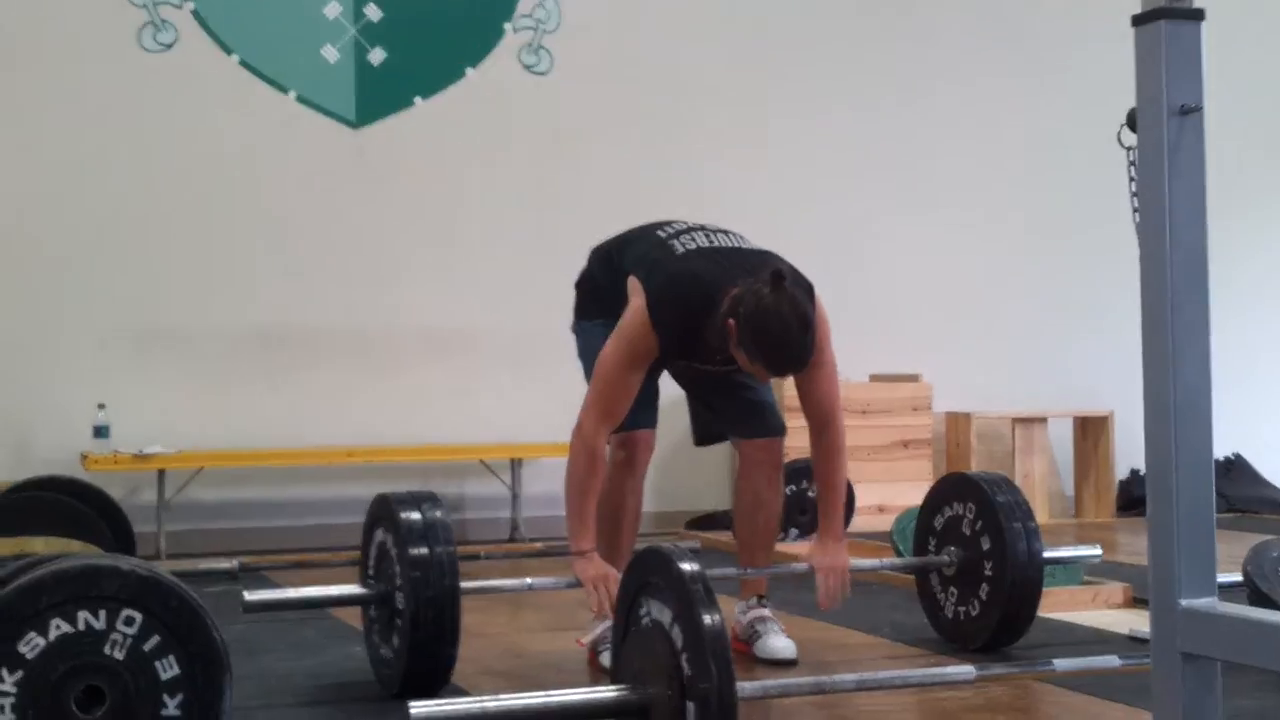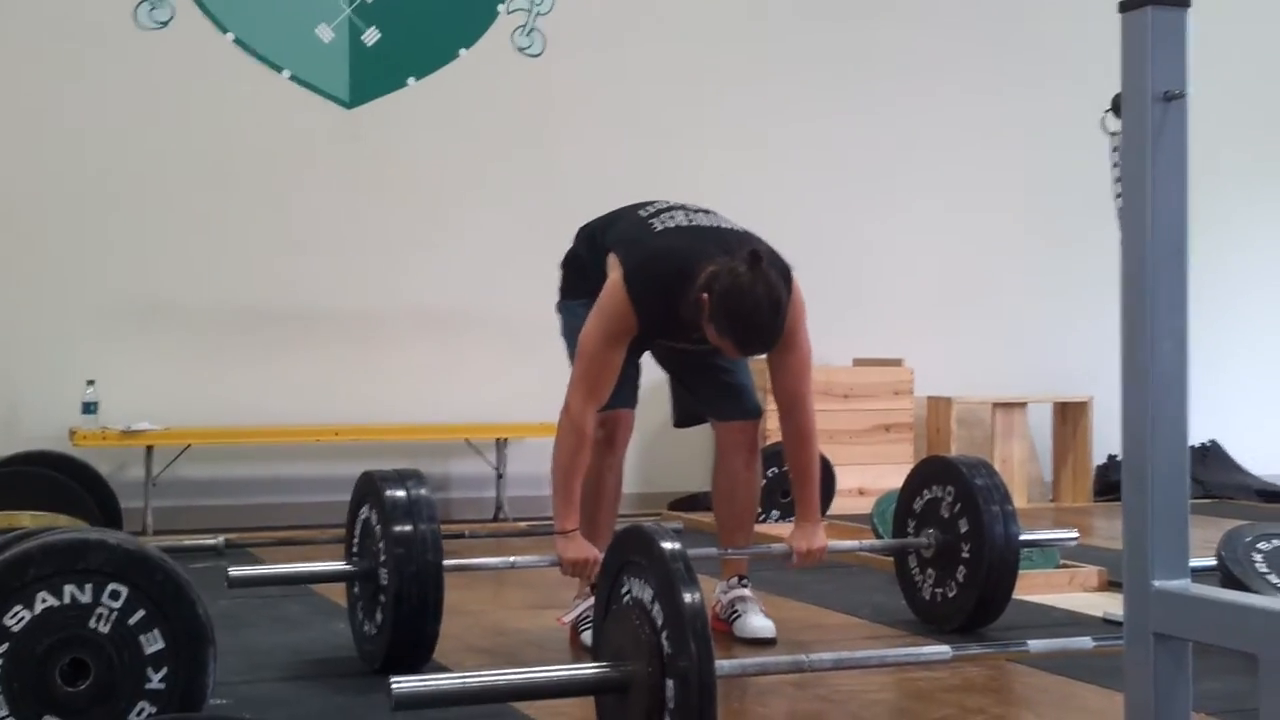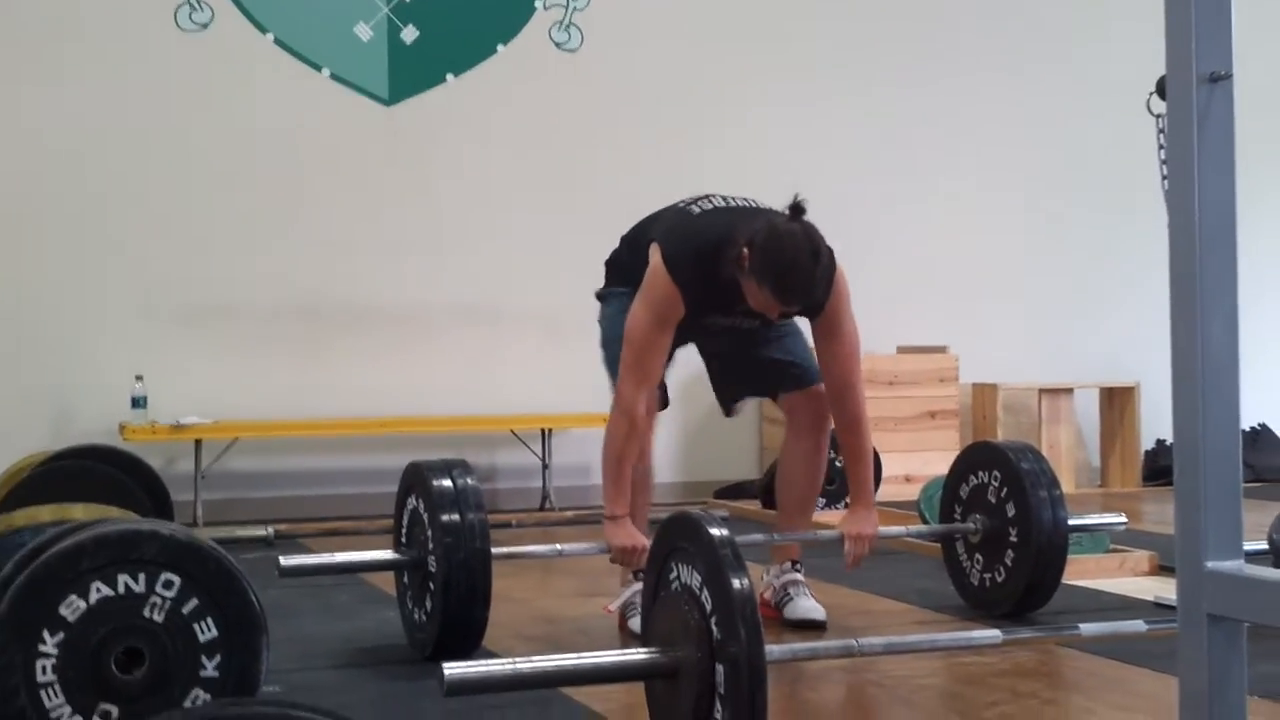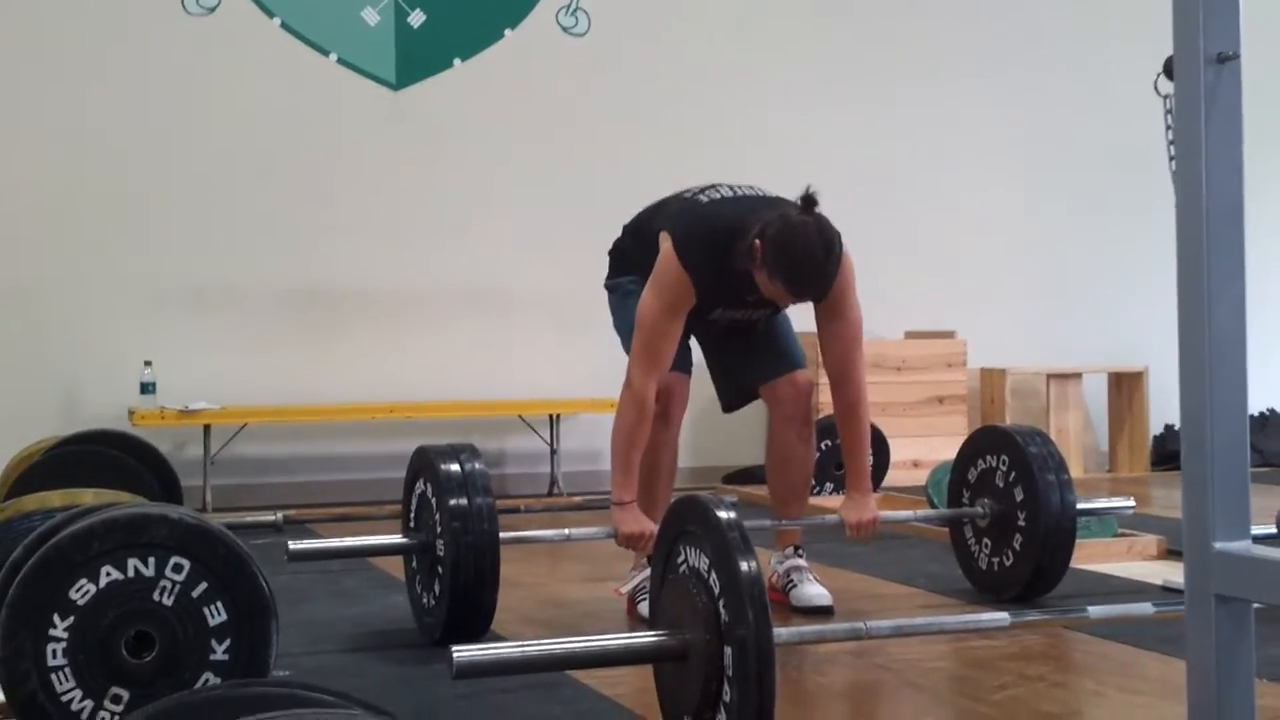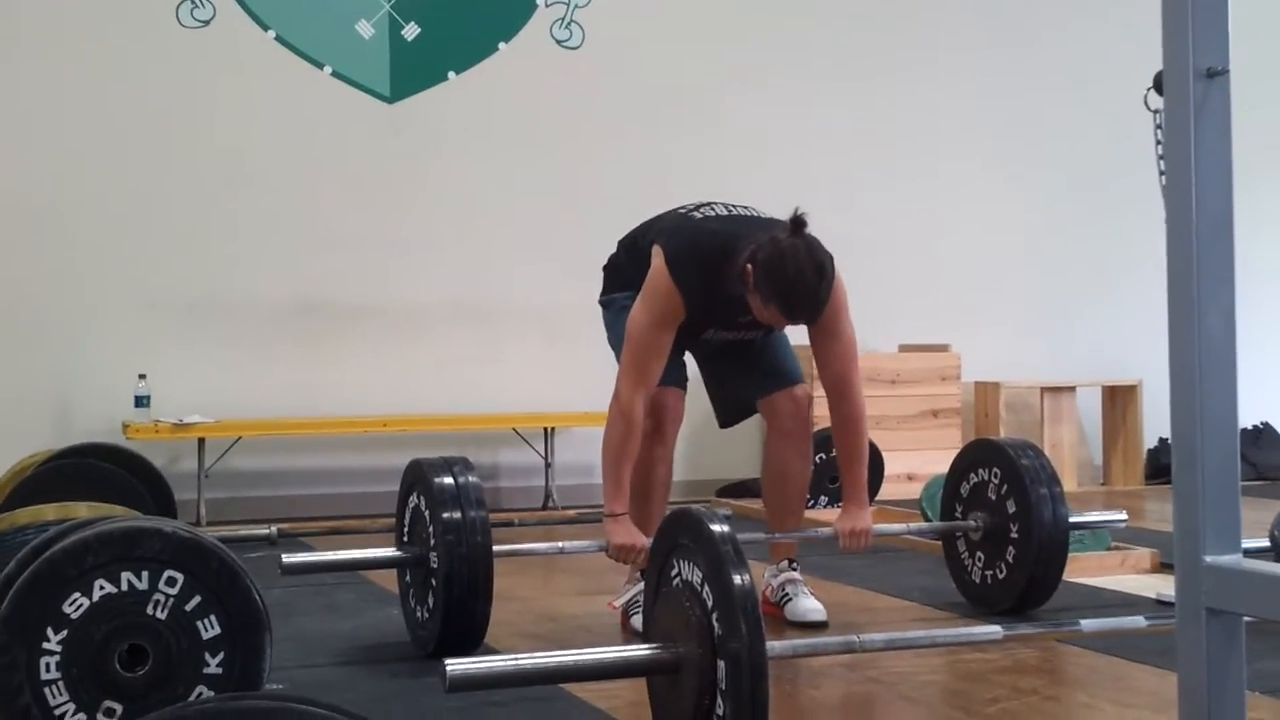
dt=1s
person 1, frame 1
left shoulder: (801, 313)
right shoulder: (652, 312)
left elbow: (827, 426)
right elbow: (591, 431)
left wrist: (831, 538)
right wrist: (583, 552)
left hip: (710, 310)
right hip: (612, 304)
left knee: (765, 444)
right knee: (632, 442)
left ankle: (753, 611)
right ankle: (611, 621)
person 1, frame 2
left shoulder: (778, 292)
right shoulder: (628, 287)
left elbow: (796, 410)
right elbow: (580, 408)
left wrist: (809, 520)
right wrist: (567, 531)
left hip: (690, 292)
right hip: (593, 283)
left knee: (743, 426)
right knee: (611, 423)
left ankle: (734, 591)
right ankle: (592, 599)
person 1, frame 3
left shoulder: (822, 275)
right shoulder: (675, 265)
left elbow: (846, 395)
right elbow: (632, 395)
left wrist: (863, 504)
right wrist: (617, 517)
left hip: (735, 312)
right hip: (637, 285)
left knee: (813, 403)
right knee: (644, 406)
left ankle: (785, 575)
right ankle: (637, 584)
person 1, frame 4
left shoulder: (827, 261)
right shoulder: (687, 252)
left elbow: (847, 380)
right elbow: (642, 382)
left wrist: (859, 490)
right wrist: (624, 502)
left hip: (739, 300)
right hip: (644, 276)
left knee: (795, 392)
right knee: (669, 392)
left ankle: (788, 561)
right ankle: (648, 570)
person 1, frame 5
left shoulder: (817, 280)
right shoulder: (677, 268)
left elbow: (845, 393)
right elbow: (631, 394)
left wrist: (856, 502)
right wrist: (617, 515)
left hip: (734, 316)
right hip: (637, 289)
left knee: (792, 405)
right knee: (661, 410)
left ankle: (782, 575)
right ankle: (642, 583)
